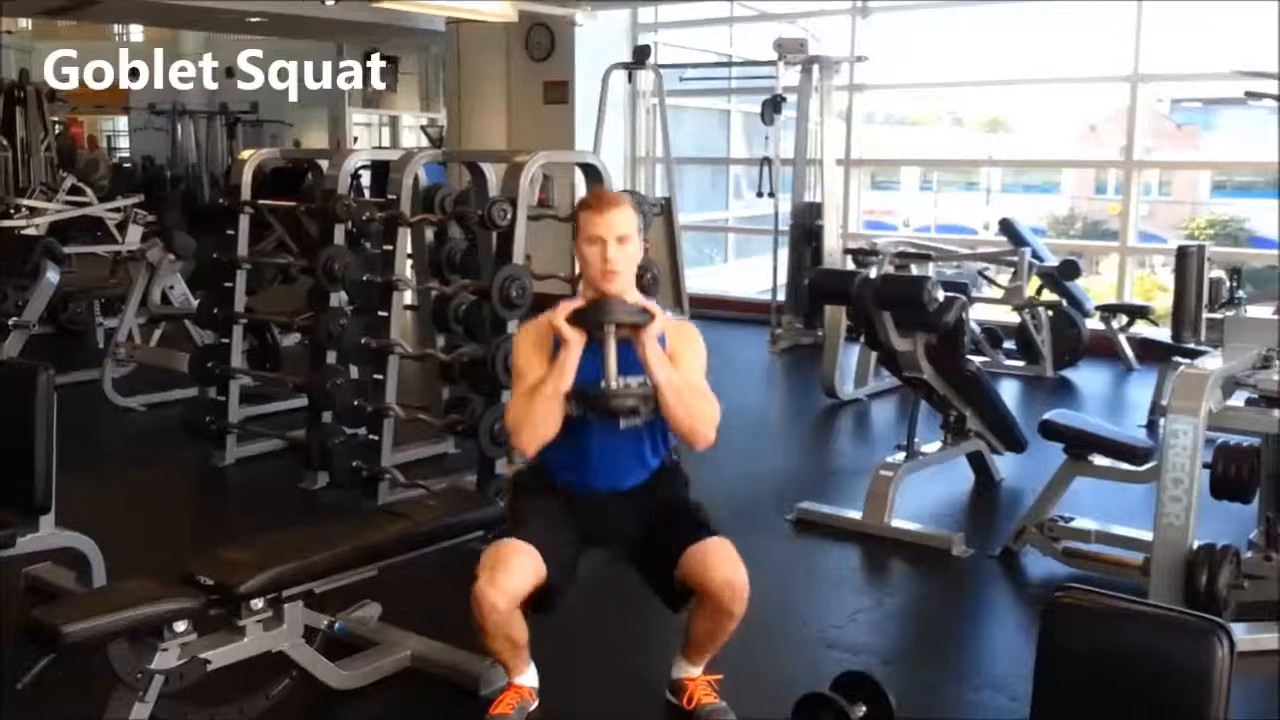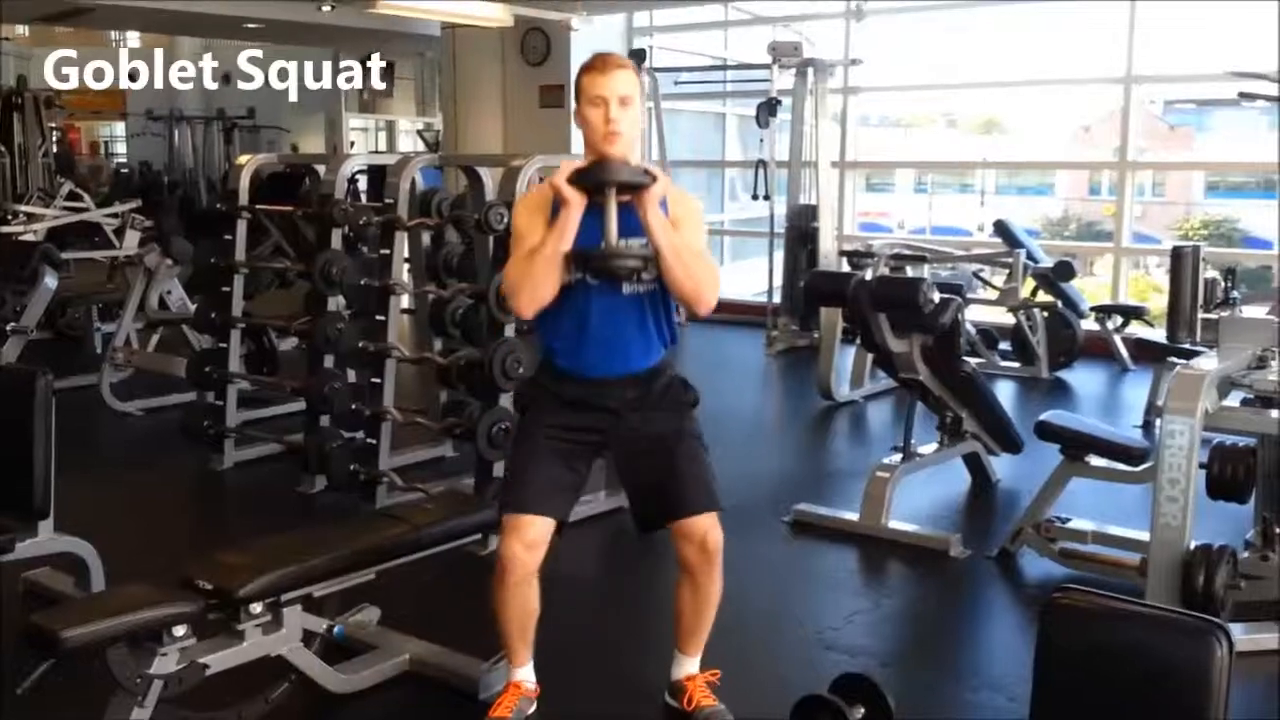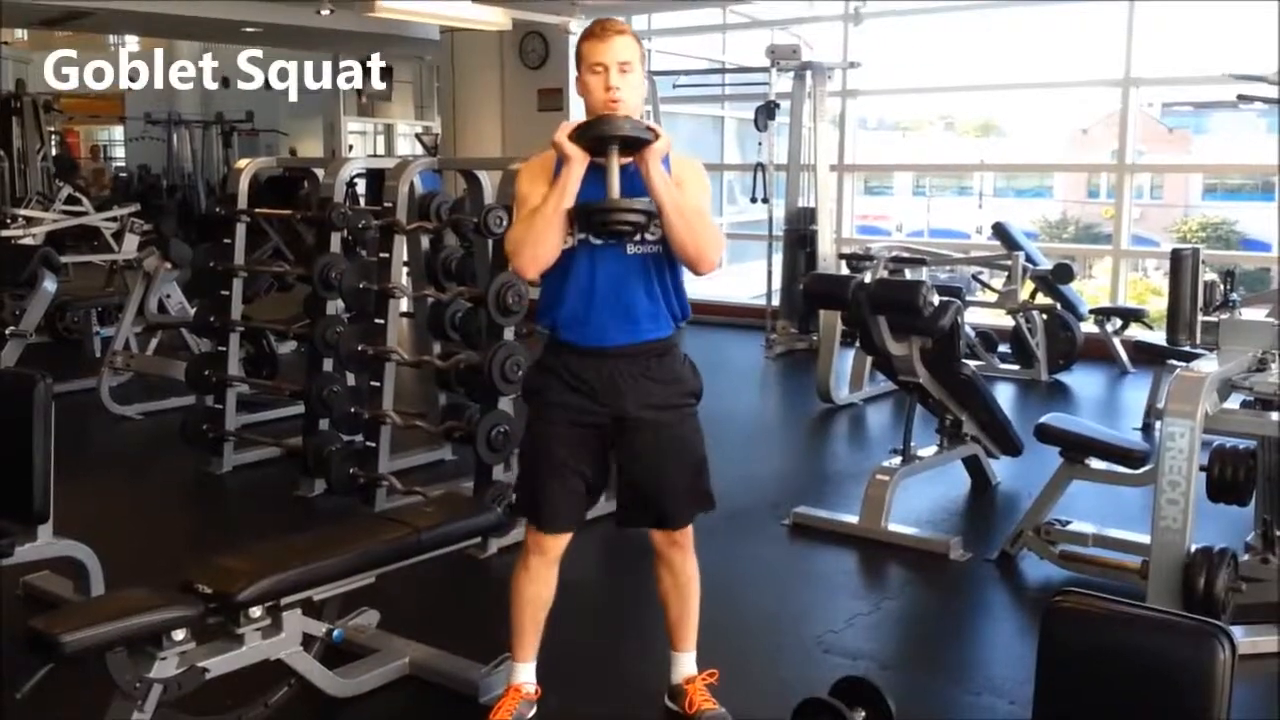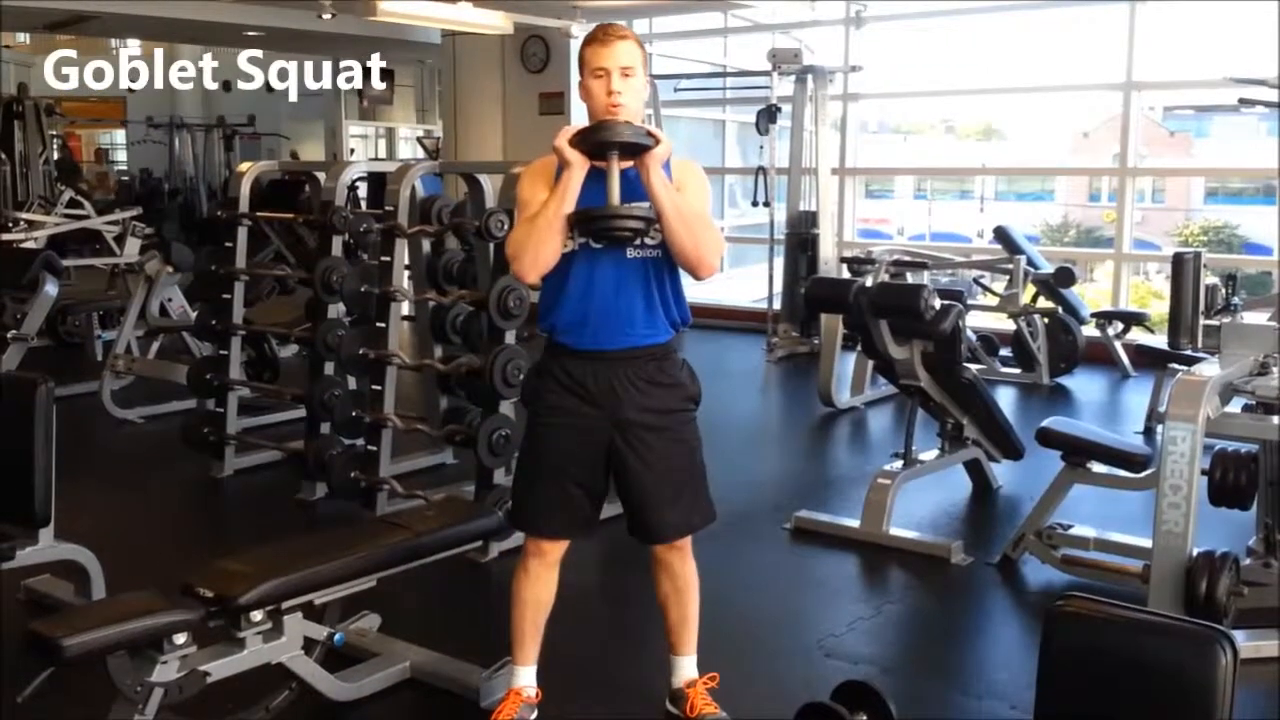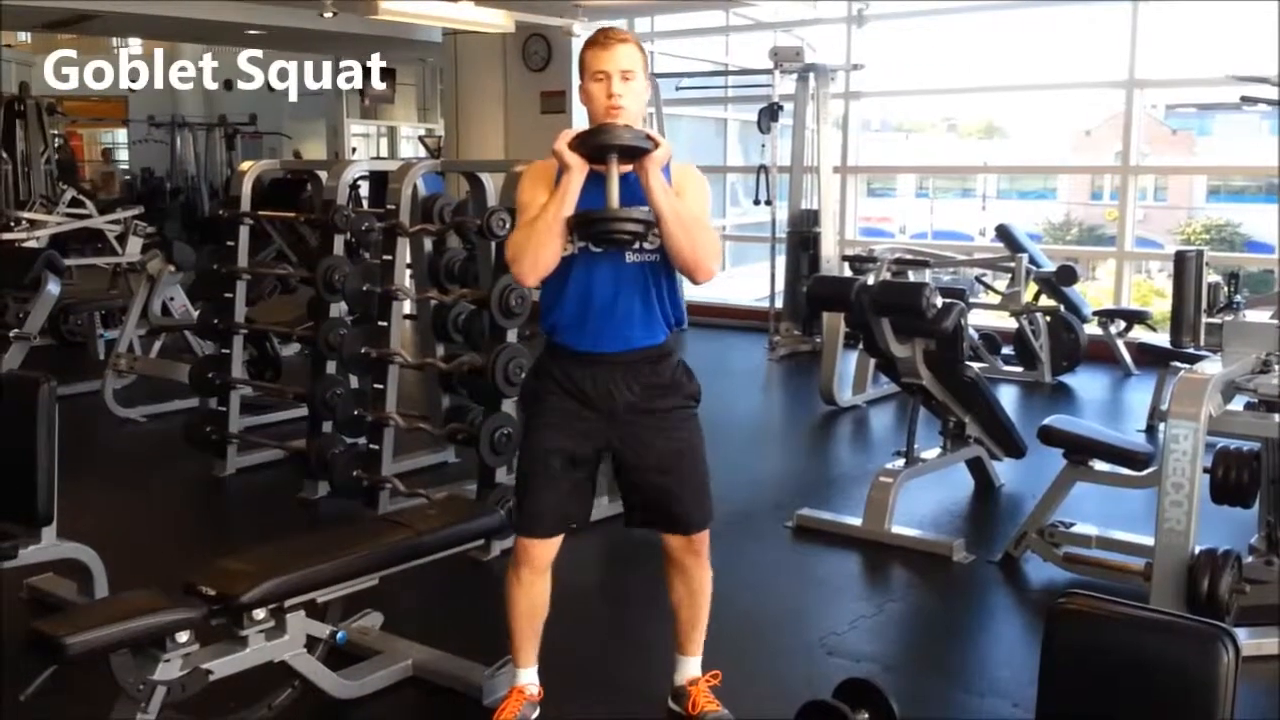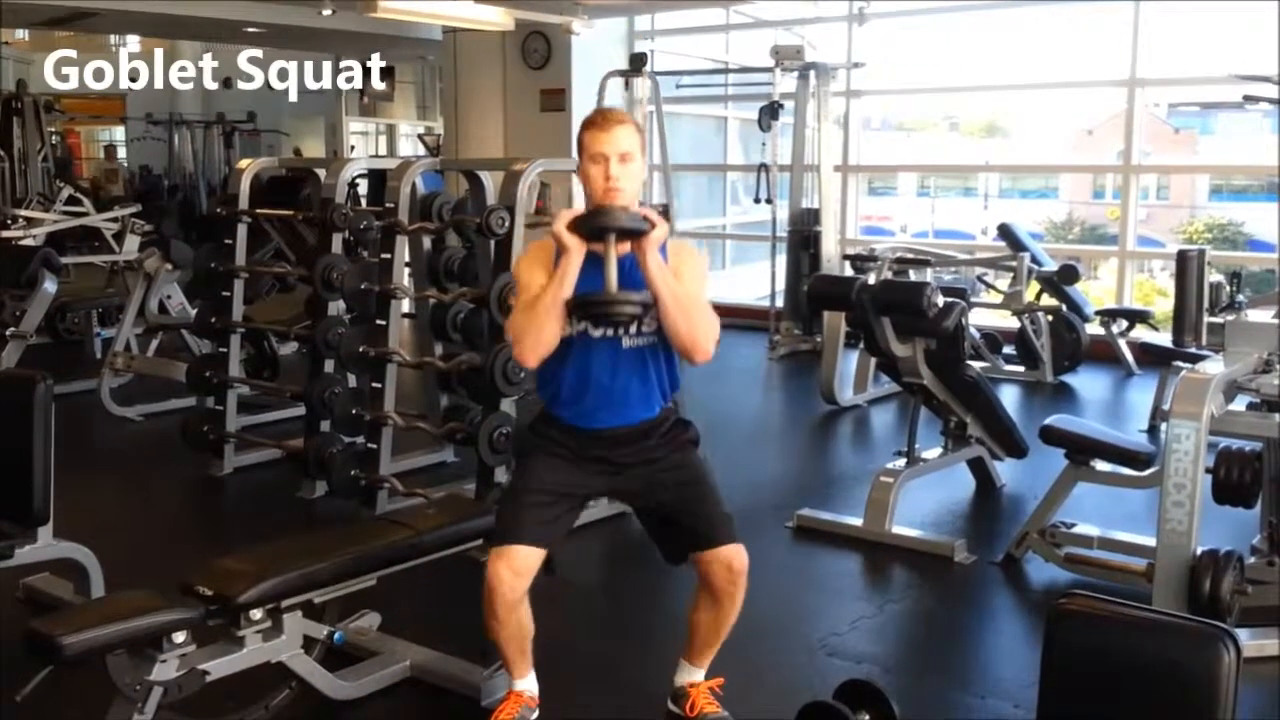
dt=0.3s
person 1, frame 1
left shoulder: (675, 334)
right shoulder: (541, 334)
left elbow: (702, 434)
right elbow: (526, 440)
left wrist: (648, 352)
right wrist: (573, 350)
left hip: (647, 490)
right hip: (561, 493)
left knee: (729, 584)
right knee: (492, 593)
left ankle: (688, 675)
person 1, frame 2
left shoulder: (675, 202)
right shoulder: (542, 201)
left elbow: (704, 299)
right elbow: (524, 301)
left wrist: (649, 208)
right wrist: (571, 209)
left hip: (651, 394)
right hip: (563, 397)
left knee: (704, 542)
right knee: (518, 553)
person 1, frame 3
left shoulder: (680, 166)
right shoulder: (544, 168)
left elbow: (706, 258)
right elbow: (527, 262)
left wrist: (653, 168)
right wrist: (575, 168)
left hip: (655, 372)
right hip: (571, 373)
left knee: (673, 535)
right knee: (545, 540)
person 1, frame 4
left shoulder: (680, 171)
right shoulder: (547, 172)
left elbow: (705, 263)
right elbow: (527, 266)
left wrist: (651, 174)
right wrist: (576, 172)
left hip: (652, 376)
right hip: (569, 377)
left knee: (672, 542)
right knee: (543, 546)
person 1, frame 5
left shoulder: (679, 175)
right shoulder: (546, 175)
left elbow: (703, 267)
right elbow: (526, 270)
left wrist: (651, 177)
right wrist: (574, 176)
left hip: (652, 379)
right hip: (568, 380)
left knee: (687, 541)
right knee: (533, 547)
person 1, frame 6
left shoulder: (677, 254)
right shoulder: (544, 254)
left elbow: (700, 347)
right elbow: (528, 351)
left wrist: (649, 258)
right wrist: (573, 257)
left hip: (652, 436)
right hip: (565, 439)
left knee: (728, 564)
right knee: (505, 575)
